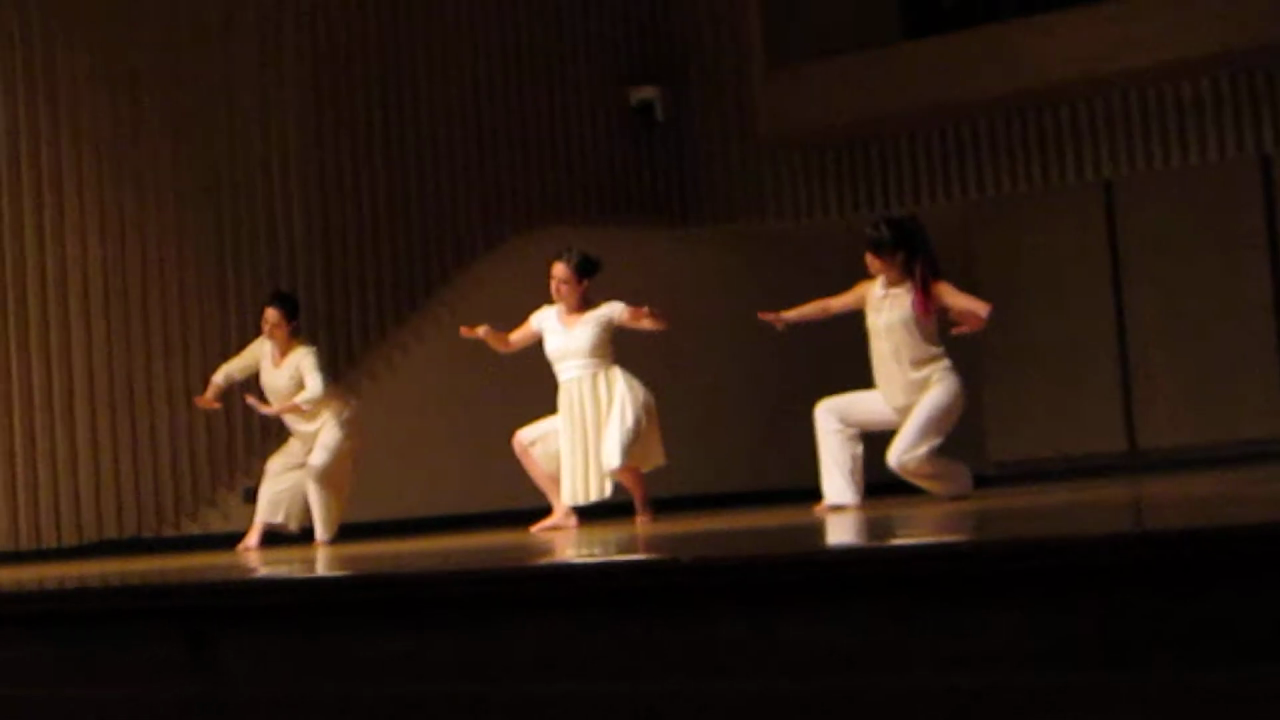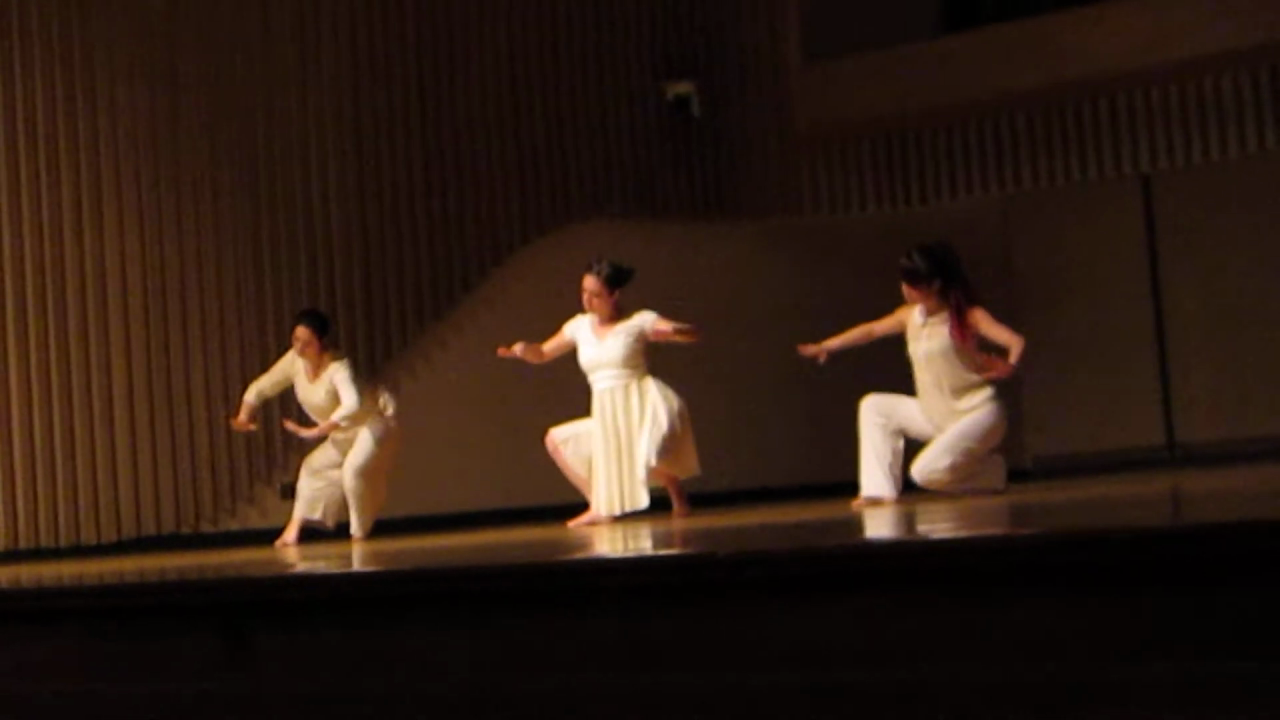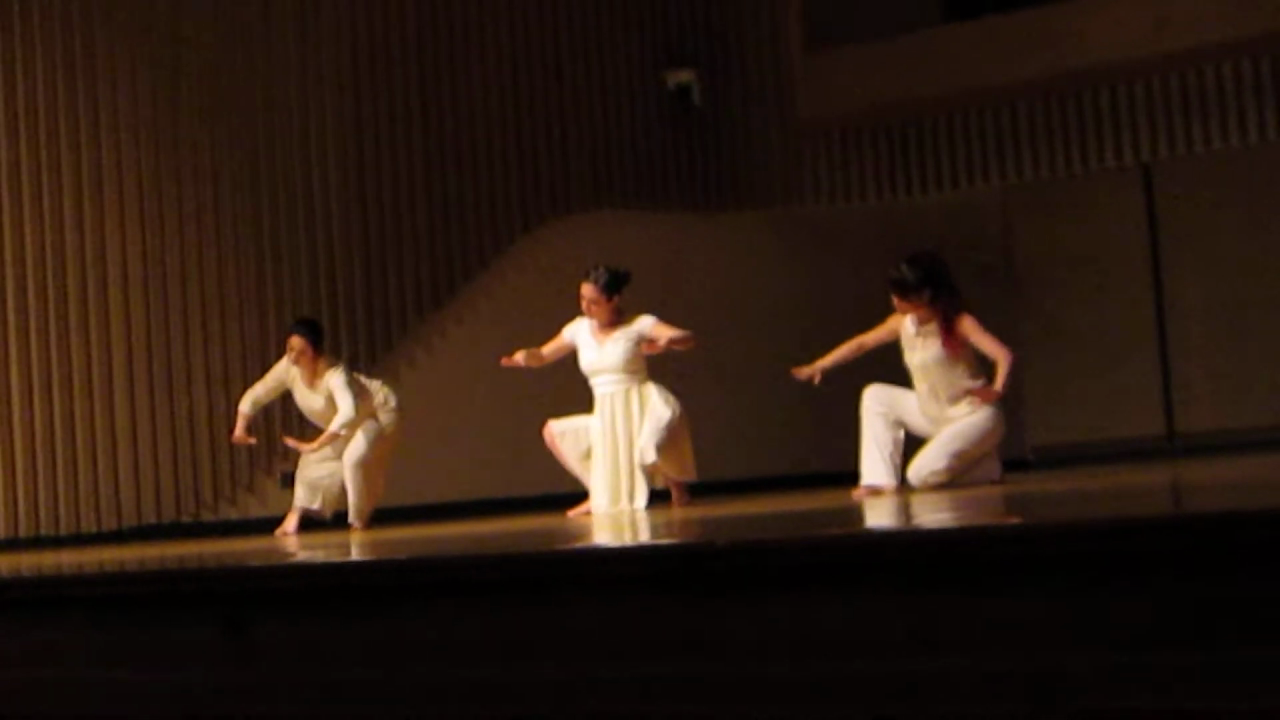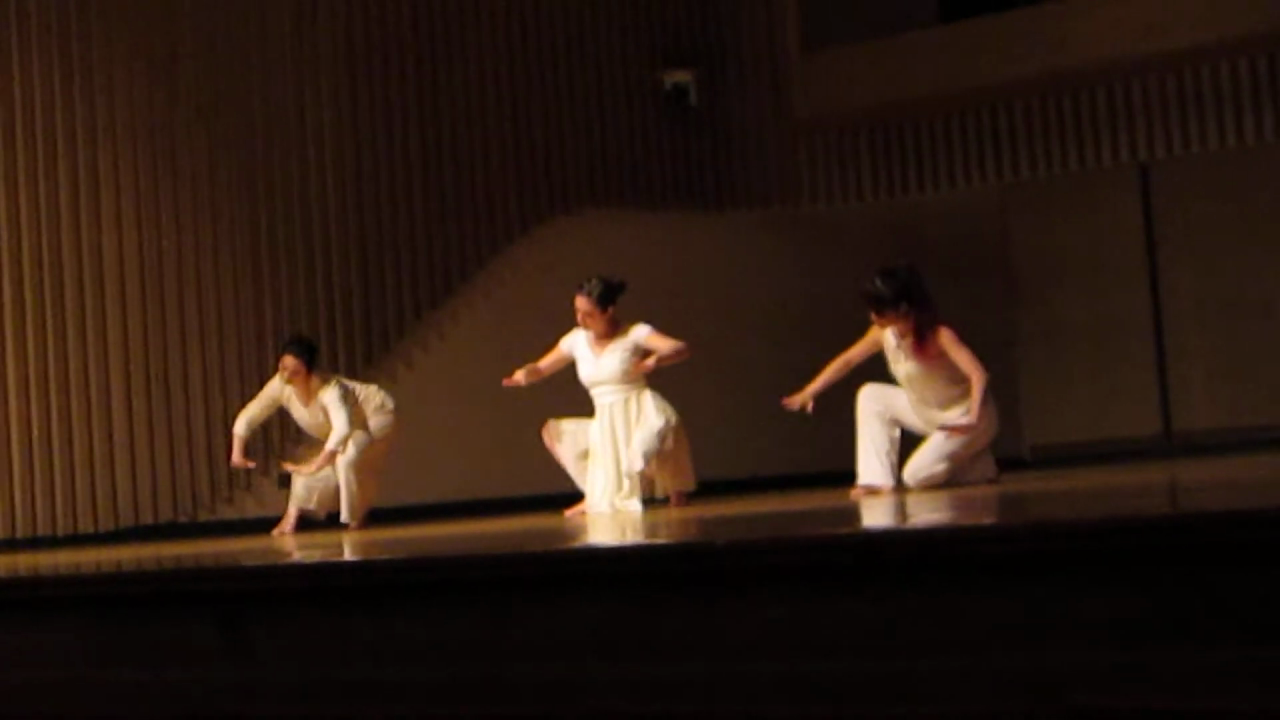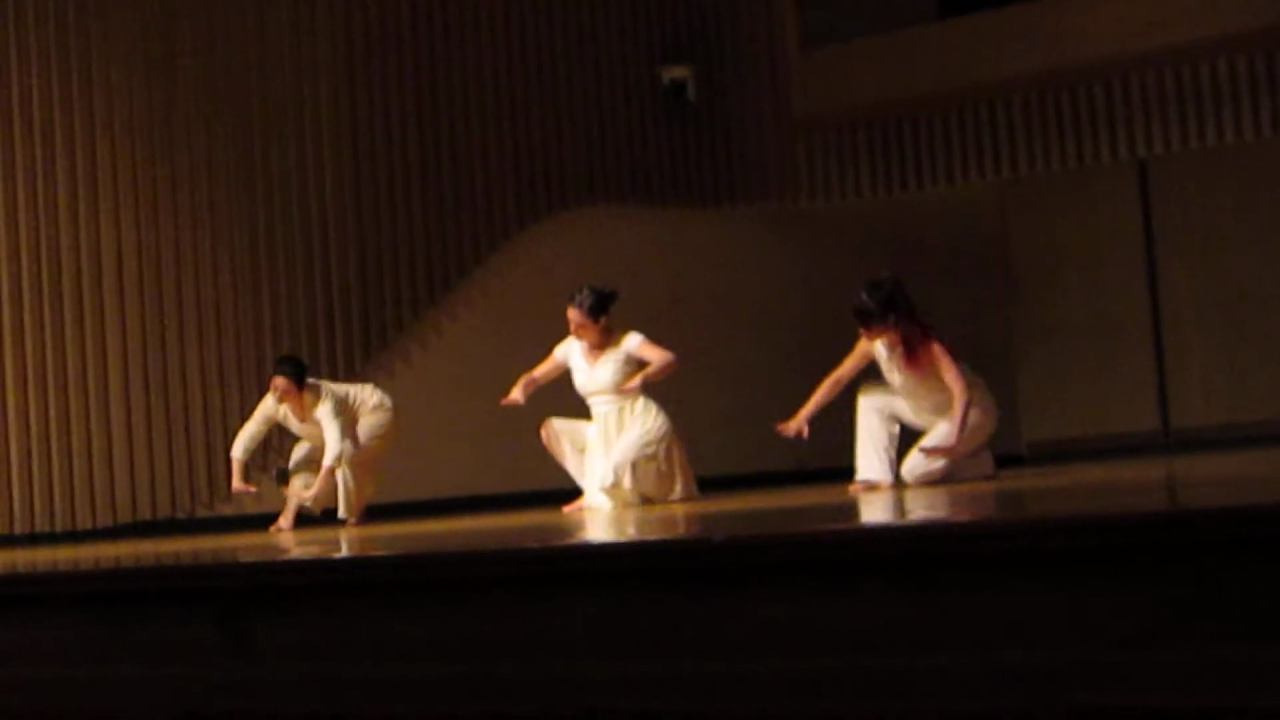
dt=0.5s
person 1, frame 1
left shoulder: (930, 289)
right shoulder: (869, 290)
left elbow: (983, 308)
right elbow: (829, 305)
left wrist: (978, 322)
right wrist: (785, 317)
left hip: (936, 387)
right hip: (895, 398)
left knee: (902, 457)
right knee: (828, 411)
left ankle: (958, 483)
right ankle: (842, 495)
person 1, frame 2
left shoulder: (968, 316)
right shoulder: (909, 315)
left elbow: (1016, 341)
right elbow: (871, 330)
left wrist: (1009, 366)
right wrist: (825, 346)
left hip: (978, 412)
right hip: (934, 416)
left knee: (926, 472)
right knee: (874, 406)
left ankle: (990, 471)
right ankle: (880, 489)
person 1, frame 3
left shoulder: (959, 322)
right shoulder: (901, 323)
left elbow: (1004, 355)
right elbow: (863, 342)
left wrist: (996, 390)
right wrist: (819, 365)
left hip: (974, 415)
left knee: (922, 475)
right knee: (875, 396)
left ankle: (983, 464)
right ankle: (880, 479)
person 1, frame 4
left shoulder: (938, 335)
right shoulder: (882, 333)
left elbow: (978, 374)
right elbow: (847, 360)
left wrist: (973, 420)
right wrist: (808, 392)
left hip: (965, 414)
right hip: (926, 413)
left knee: (916, 476)
right knee: (871, 395)
left ankle: (978, 465)
right ankle: (877, 479)
person 1, frame 5
left shoulder: (927, 344)
right shoulder: (872, 344)
left elbow: (961, 390)
right elbow: (838, 378)
left wrist: (953, 440)
right wrist: (802, 417)
left hip: (970, 411)
left knee: (914, 473)
right knee: (870, 396)
left ankle: (976, 462)
right ankle: (876, 475)
person 2, frame 1
left shoulder: (606, 311)
right shoulder: (546, 316)
left elbow: (660, 325)
right elbow: (507, 344)
left wrist: (645, 315)
right wrist: (486, 333)
left hip: (611, 397)
right hip: (575, 408)
left knee: (614, 459)
right knee: (523, 441)
left ankle: (642, 506)
right ankle: (563, 511)
person 2, frame 2
left shoulder: (638, 321)
right shoulder: (579, 326)
left elbow: (691, 334)
right elbow: (542, 354)
left wrist: (671, 331)
right wrist: (522, 349)
left hip: (644, 405)
right hip: (607, 417)
left knee: (648, 459)
right knee: (555, 440)
left ankle: (678, 498)
right ankle: (599, 506)
person 2, frame 3
left shoulder: (638, 324)
right shoulder: (579, 328)
left elbow: (688, 338)
right elbow: (542, 357)
left wrist: (666, 343)
right wrist: (524, 356)
left hip: (643, 408)
right hip: (607, 418)
left knee: (649, 449)
right knee: (552, 431)
left ankle: (677, 487)
right ankle: (597, 494)
person 2, frame 4
left shoulder: (635, 334)
right shoulder: (576, 340)
left elbow: (681, 348)
right elbow: (540, 369)
left wrist: (655, 359)
right wrist: (523, 373)
left hip: (643, 415)
right hip: (607, 425)
left knee: (641, 457)
right knee: (552, 431)
left ankle: (675, 489)
right ankle: (595, 494)
person 2, frame 5
left shoulder: (627, 342)
right shoulder: (571, 348)
left elbow: (669, 360)
right elbow: (534, 377)
left wrist: (642, 378)
right wrist: (520, 388)
left hip: (640, 423)
right hip: (603, 430)
left knee: (616, 471)
right knee: (550, 429)
left ankle: (664, 489)
right ankle: (593, 491)
person 3, frame 1
left shoulder: (304, 355)
right shoulder: (263, 347)
left elbow: (315, 392)
right elbow: (231, 370)
left wrist: (273, 410)
right wrist: (210, 395)
left hip: (332, 420)
right hip: (304, 432)
left knee: (317, 471)
right knee: (276, 469)
left ankle: (325, 538)
right ankle: (257, 531)
person 3, frame 2
left shoulder: (338, 367)
right shoulder: (294, 360)
left elbow: (351, 406)
right elbow: (262, 386)
left wrist: (314, 432)
right wrist: (244, 415)
left hip: (374, 419)
right hip: (345, 433)
left knee: (354, 468)
right knee: (314, 467)
left ankle: (361, 534)
right ankle: (295, 526)
person 3, frame 3
left shoulder: (333, 373)
right shoulder: (288, 367)
left elbow: (347, 413)
right elbow: (256, 394)
left wrist: (314, 445)
right wrist: (240, 428)
left hip: (377, 412)
right hip: (347, 426)
left knee: (354, 460)
right knee: (312, 461)
left ankle: (360, 522)
right ankle: (295, 516)
person 3, frame 4
left shoulder: (328, 388)
right shoulder: (279, 386)
left elbow: (342, 429)
right elbow: (248, 416)
left wrist: (314, 467)
right wrist: (237, 453)
left hip: (375, 413)
right hip: (347, 422)
left knee: (347, 458)
right knee: (306, 461)
left ankle: (357, 520)
right ankle: (292, 516)
person 3, frame 5
left shoulder: (322, 401)
right shoulder: (272, 403)
left elbow: (335, 447)
right elbow: (246, 437)
left wrist: (313, 490)
right wrist: (237, 479)
left hip: (374, 411)
right hip: (346, 418)
left knee: (345, 456)
right knee: (302, 456)
left ankle: (355, 516)
right ankle: (289, 514)
